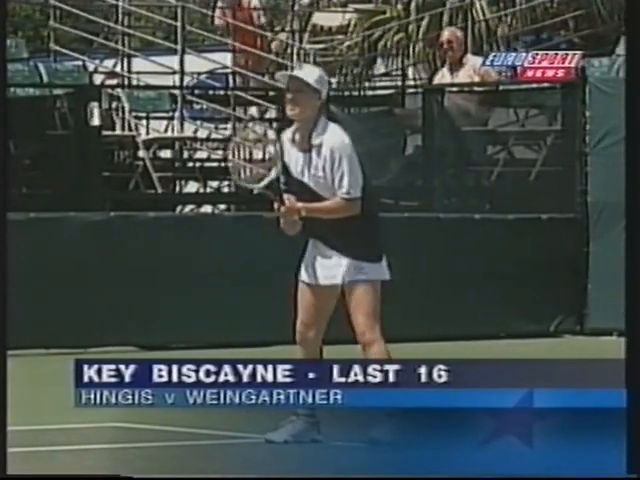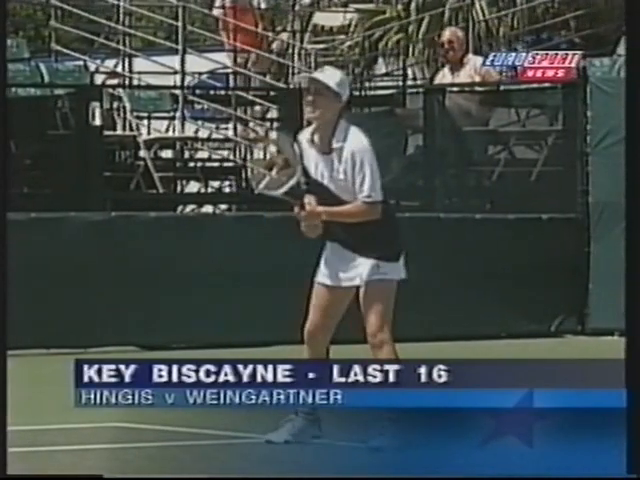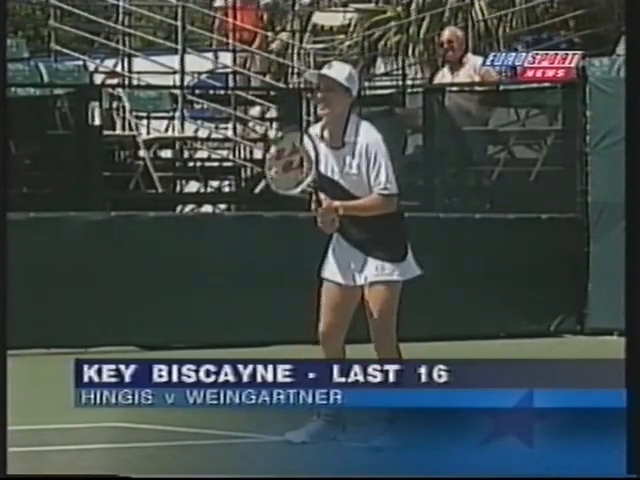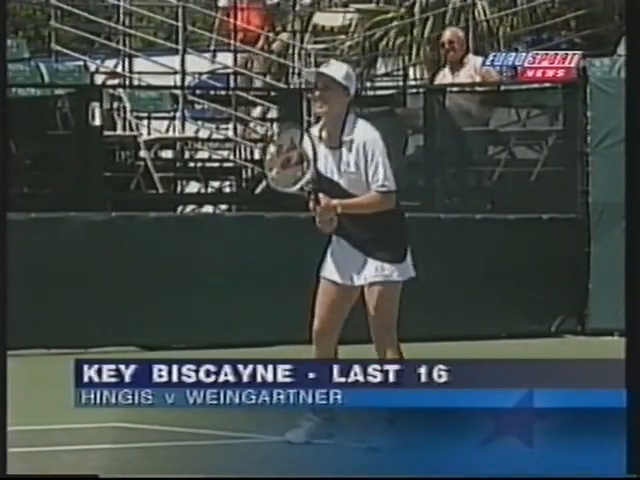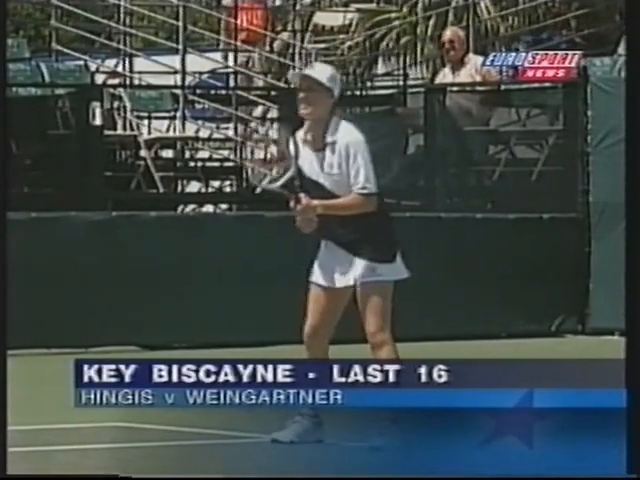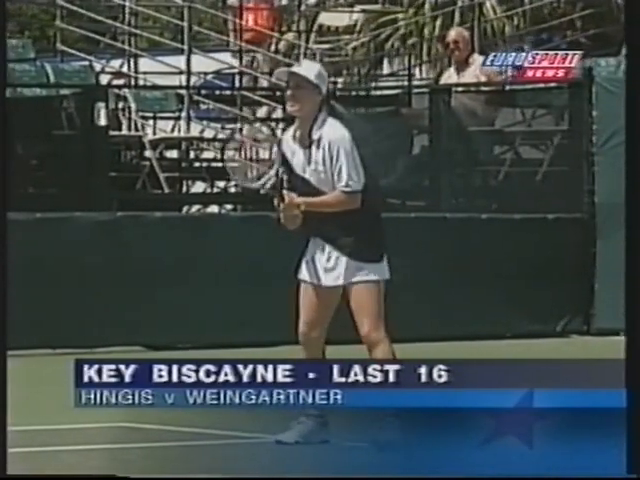
dt=0.2s
person 1, frame 1
left shoulder: (336, 141)
right shoulder: (286, 140)
left elbow: (351, 204)
left wrist: (302, 209)
right wrist: (289, 214)
left hip: (358, 248)
right hip: (320, 248)
left knee: (367, 333)
right knee: (306, 335)
right ankle: (308, 417)
person 1, frame 2
left shoulder: (357, 145)
right shoulder: (303, 141)
left elbow: (372, 207)
left wrist: (323, 213)
right wrist: (309, 216)
left hip: (375, 248)
right hip: (338, 249)
left knee: (378, 335)
right knee: (314, 333)
right ankle: (309, 415)
person 1, frame 3
left shoulder: (368, 139)
right shoulder: (313, 137)
left elbow: (388, 200)
left wrist: (339, 208)
right wrist: (324, 212)
left hip: (382, 246)
right hip: (344, 246)
left knee: (382, 336)
right knee: (328, 333)
right ankle: (331, 416)
person 1, frame 4
left shoulder: (366, 137)
right shoulder: (313, 137)
left elbow: (386, 197)
left wrist: (337, 206)
right wrist: (322, 212)
left hip: (381, 246)
right hip: (343, 246)
left knee: (383, 336)
right knee: (321, 332)
right ankle: (321, 414)
person 1, frame 5
left shoulder: (350, 139)
right shoulder: (298, 141)
left elbow: (368, 200)
left wrist: (318, 207)
right wrist: (305, 214)
left hip: (370, 247)
right hip: (332, 248)
left knee: (378, 335)
right knee: (313, 335)
right ankle: (312, 417)
person 1, frame 6
left shoulder: (336, 136)
right shoulder: (287, 139)
left elbow: (351, 197)
left wrist: (302, 204)
right wrist: (291, 212)
left hip: (358, 245)
right hip: (321, 246)
left knee: (372, 333)
right knee: (309, 335)
right ankle: (316, 417)
